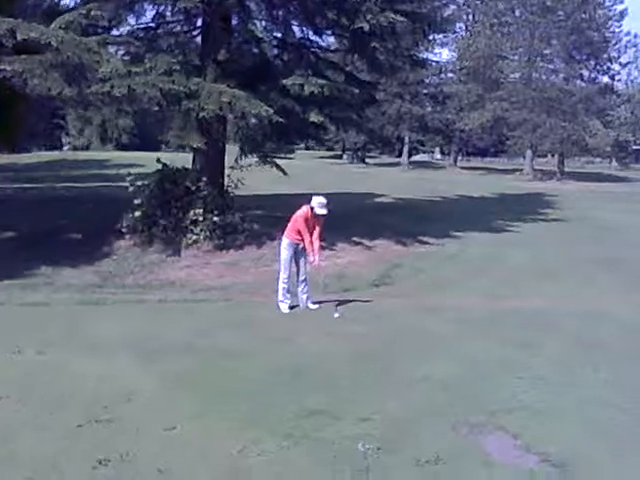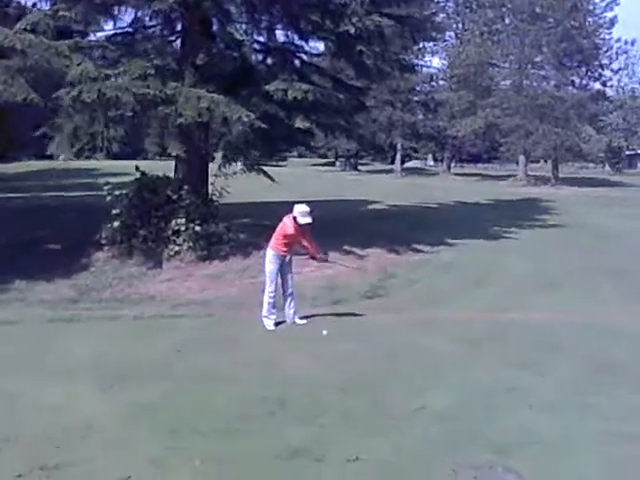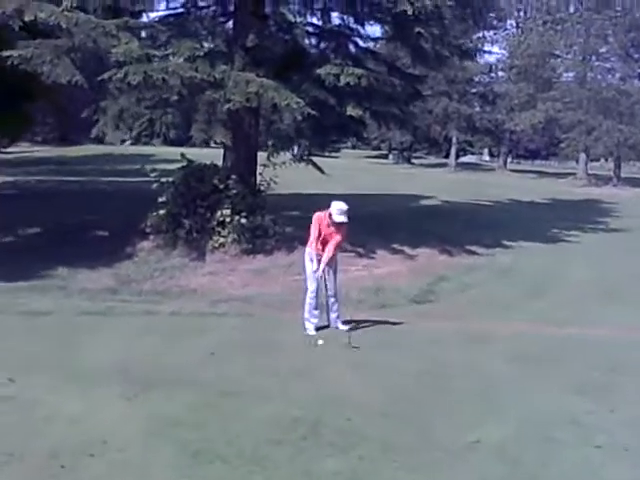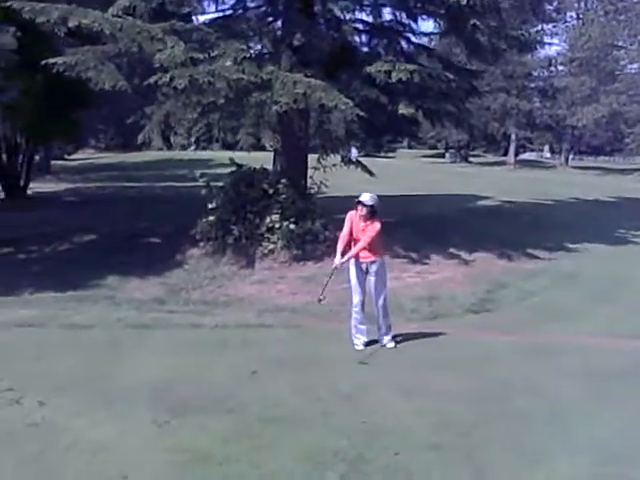
dt=0.5s
person 1, frame 1
left shoulder: (320, 217)
right shoulder: (302, 214)
left elbow: (316, 236)
right elbow: (306, 236)
left wrist: (317, 254)
right wrist: (310, 255)
left hip: (301, 244)
right hip: (289, 242)
left knee: (302, 273)
right knee: (285, 273)
left ankle: (305, 301)
right ankle: (284, 302)
person 1, frame 2
left shoulder: (302, 224)
right shoulder: (289, 229)
left elbow: (308, 240)
right elbow: (304, 244)
left wrist: (319, 254)
right wrist: (319, 255)
left hip: (287, 255)
right hip: (274, 254)
left knee: (289, 287)
right knee: (271, 288)
left ankle: (291, 316)
right ankle: (268, 318)
person 1, frame 3
left shoulder: (342, 228)
right shoulder: (318, 217)
left elbow: (331, 247)
right elbow: (313, 239)
left wrist: (322, 266)
right wrist: (314, 259)
left hip: (330, 256)
right hip: (313, 254)
left knee: (332, 289)
right knee: (312, 288)
left ankle: (335, 320)
right ankle: (310, 323)
person 1, frame 4
left shoulder: (376, 225)
right shoulder: (351, 216)
left elbow: (362, 244)
right elbow: (345, 235)
left wrist: (345, 259)
right wrist: (338, 255)
left hip: (375, 263)
right hip: (357, 262)
left knee: (380, 301)
right knee: (357, 301)
